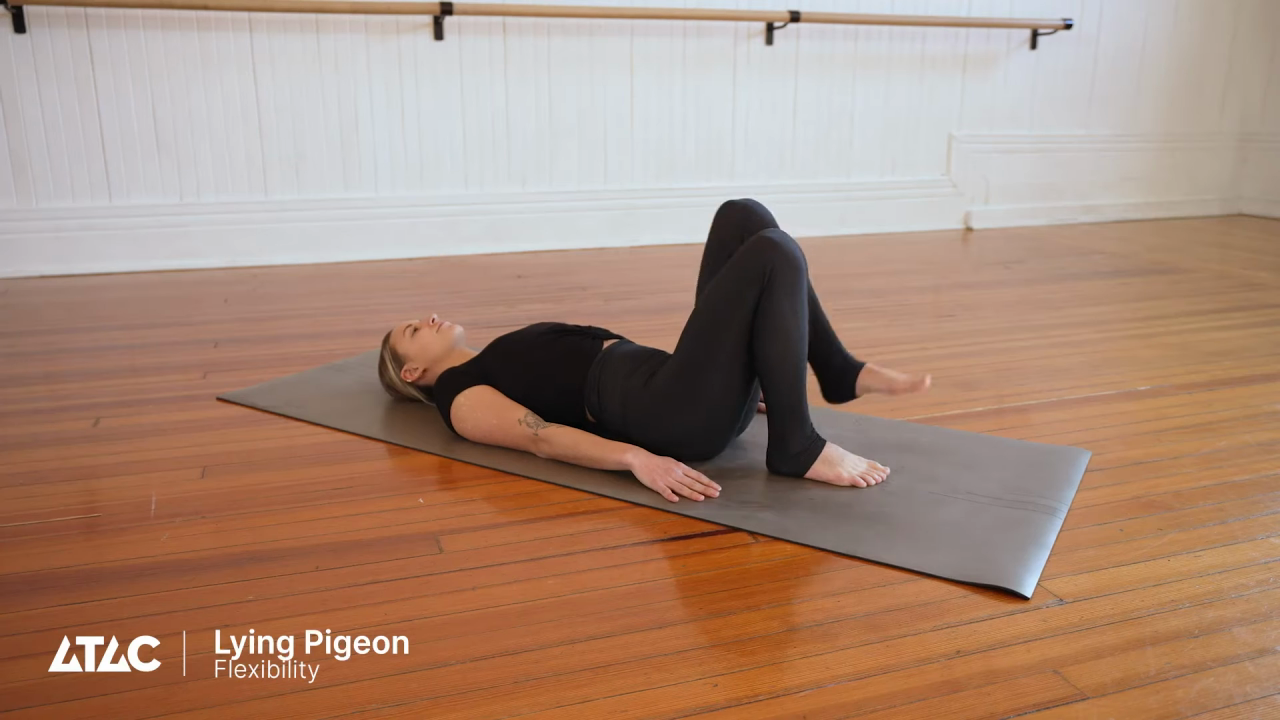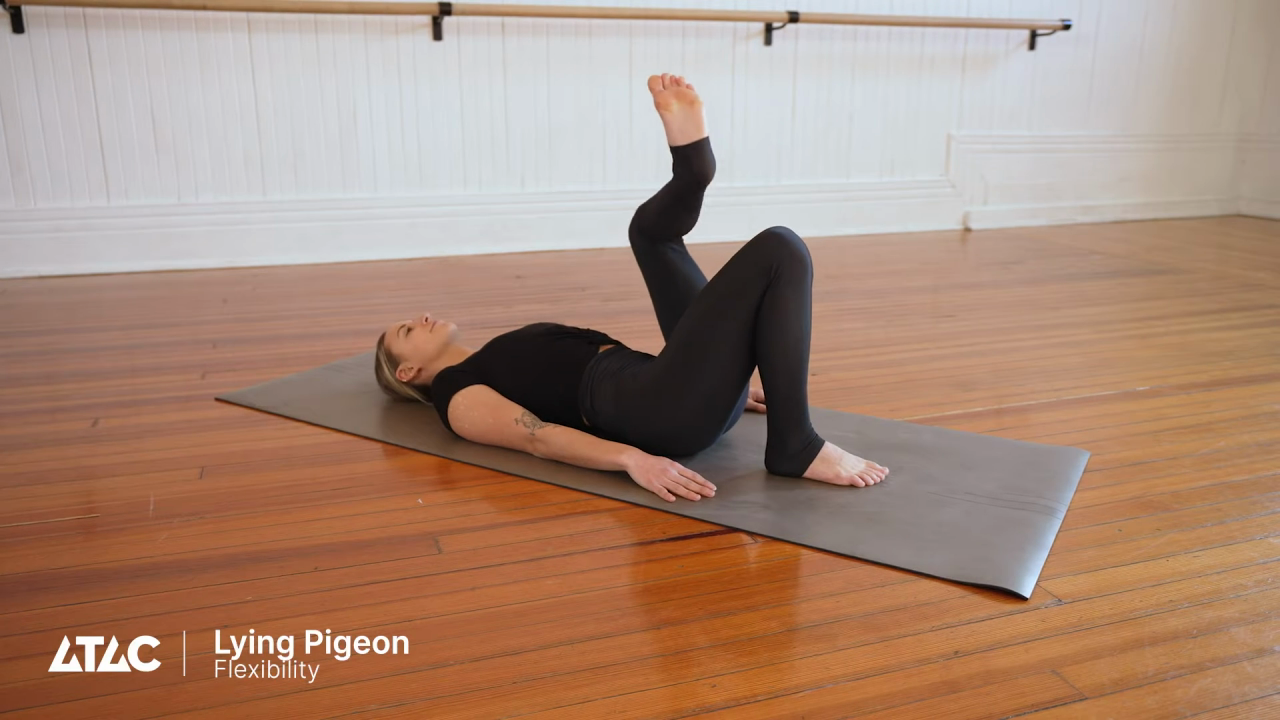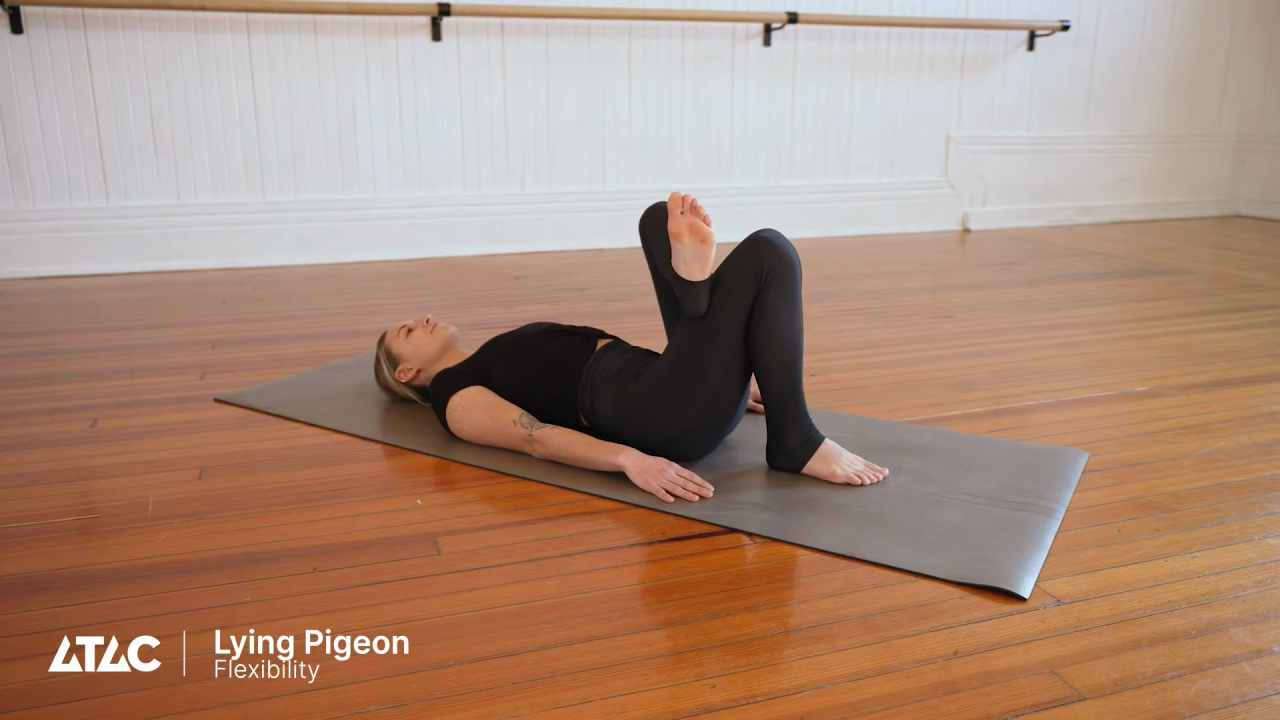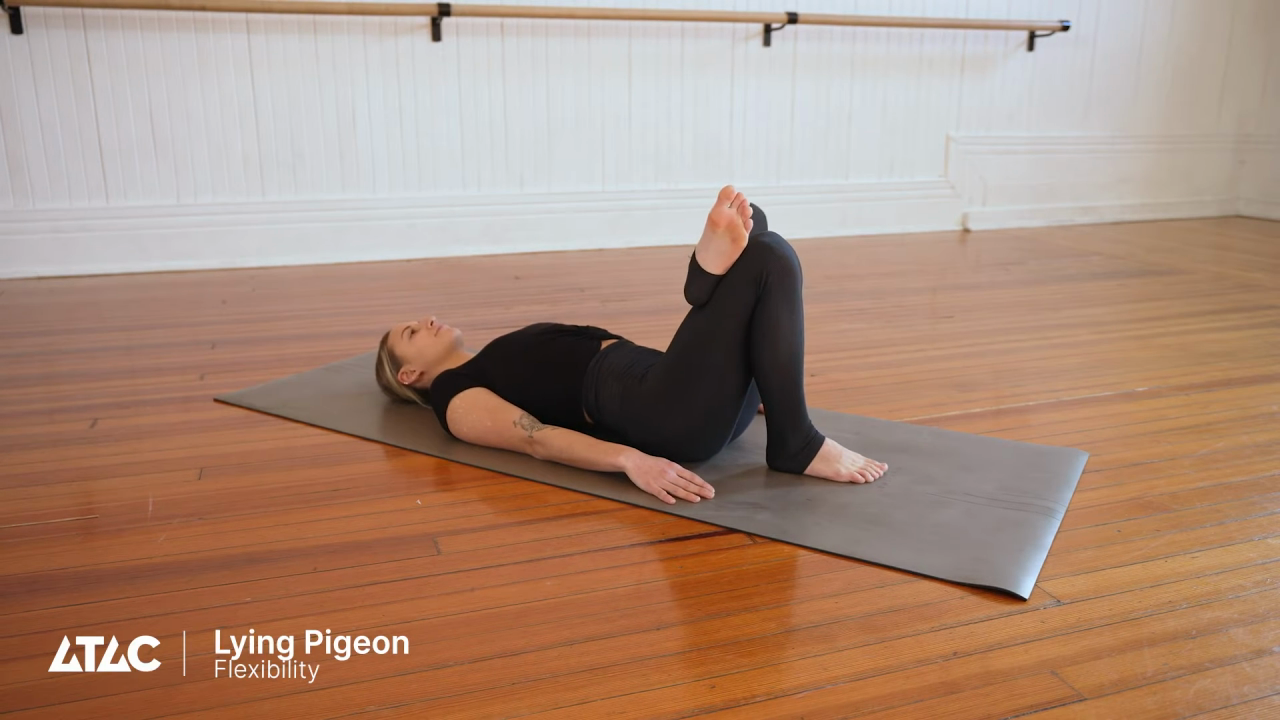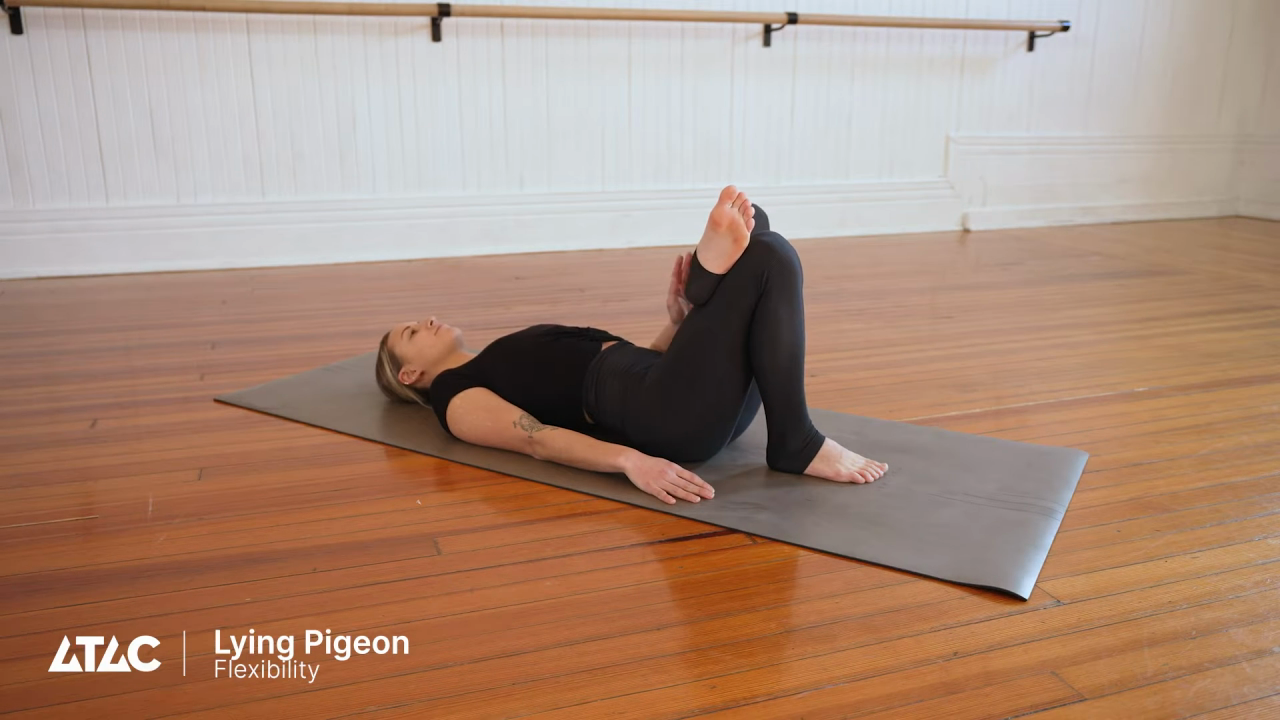
dt=1s
person 1, frame 1
left shoulder: (506, 364)
right shoulder: (464, 399)
right elbow: (541, 438)
left wrist: (740, 382)
right wrist: (637, 457)
left hip: (694, 397)
right hip: (674, 418)
left knee: (741, 218)
right knee: (774, 252)
left ankle: (843, 374)
right ankle: (796, 448)
person 1, frame 2
left shoulder: (503, 365)
right shoulder: (461, 398)
right elbow: (536, 437)
left wrist: (731, 371)
right wrist: (631, 458)
left hip: (695, 396)
right hip: (666, 414)
right knee: (779, 253)
left ankle: (690, 159)
right ankle: (795, 447)
person 1, frame 3
left shoulder: (503, 365)
right shoulder: (457, 398)
right elbow: (535, 438)
left wrist: (731, 379)
right wrist: (629, 458)
left hip: (679, 394)
right hip: (664, 416)
left knee: (661, 218)
right knee: (767, 254)
left ankle: (692, 272)
right ankle: (795, 444)
person 1, frame 4
left shoulder: (505, 368)
right shoulder: (459, 400)
right elbow: (537, 439)
left wrist: (744, 382)
right wrist: (630, 459)
left hip: (681, 395)
right hip: (668, 417)
right knee: (768, 260)
right ankle: (797, 446)
person 1, frame 5
left shoulder: (508, 368)
right shoulder: (458, 400)
right elbow: (537, 440)
left wrist: (679, 319)
right wrist: (630, 460)
left hip: (696, 400)
right hip: (668, 417)
right knee: (766, 263)
right ankle: (797, 445)
